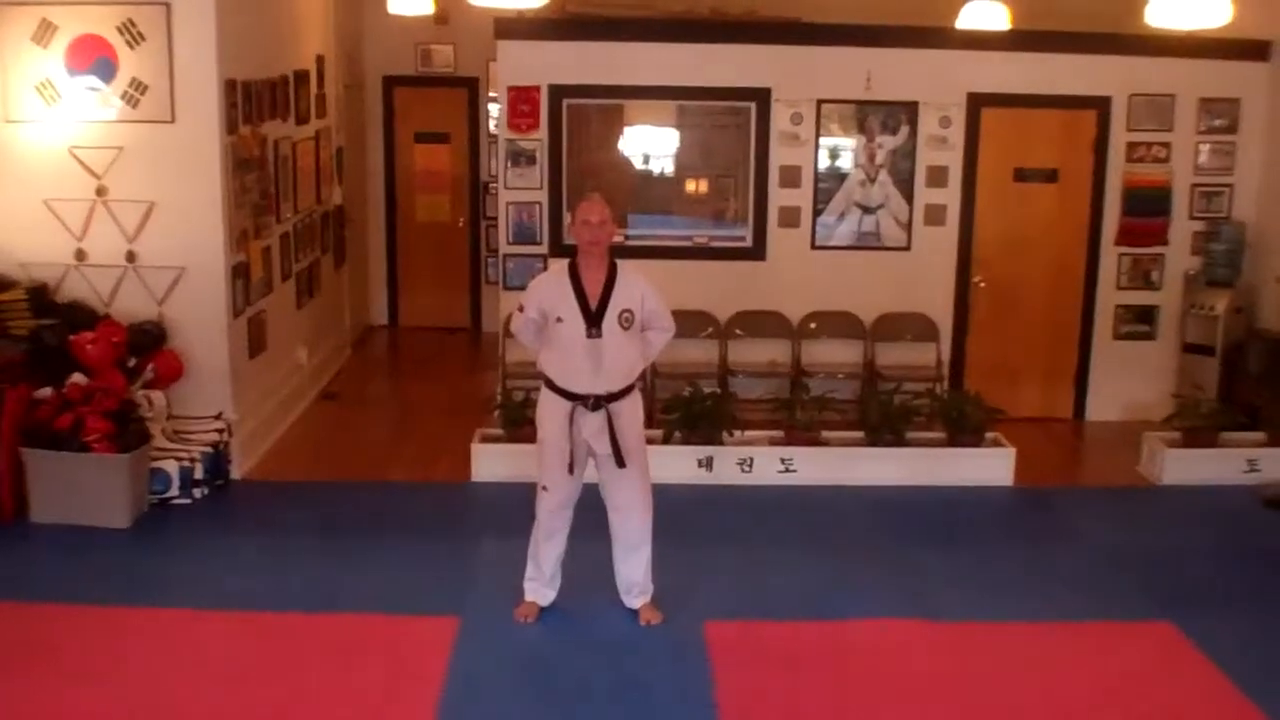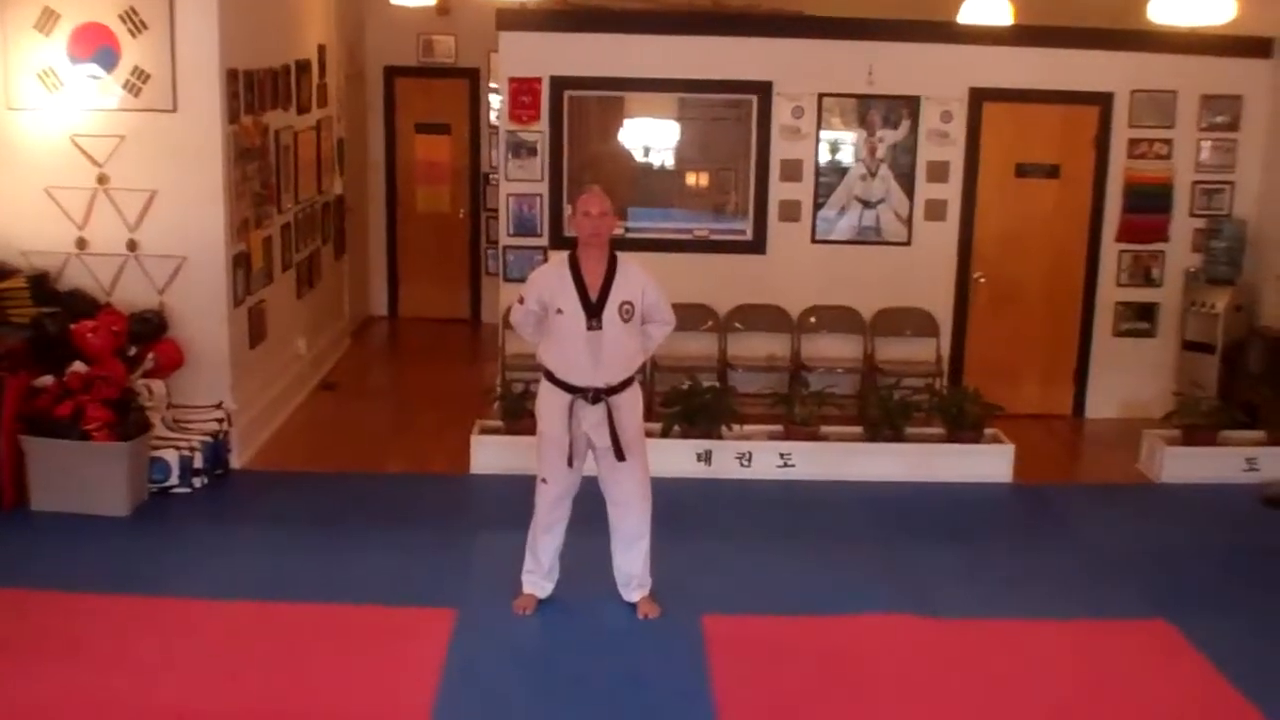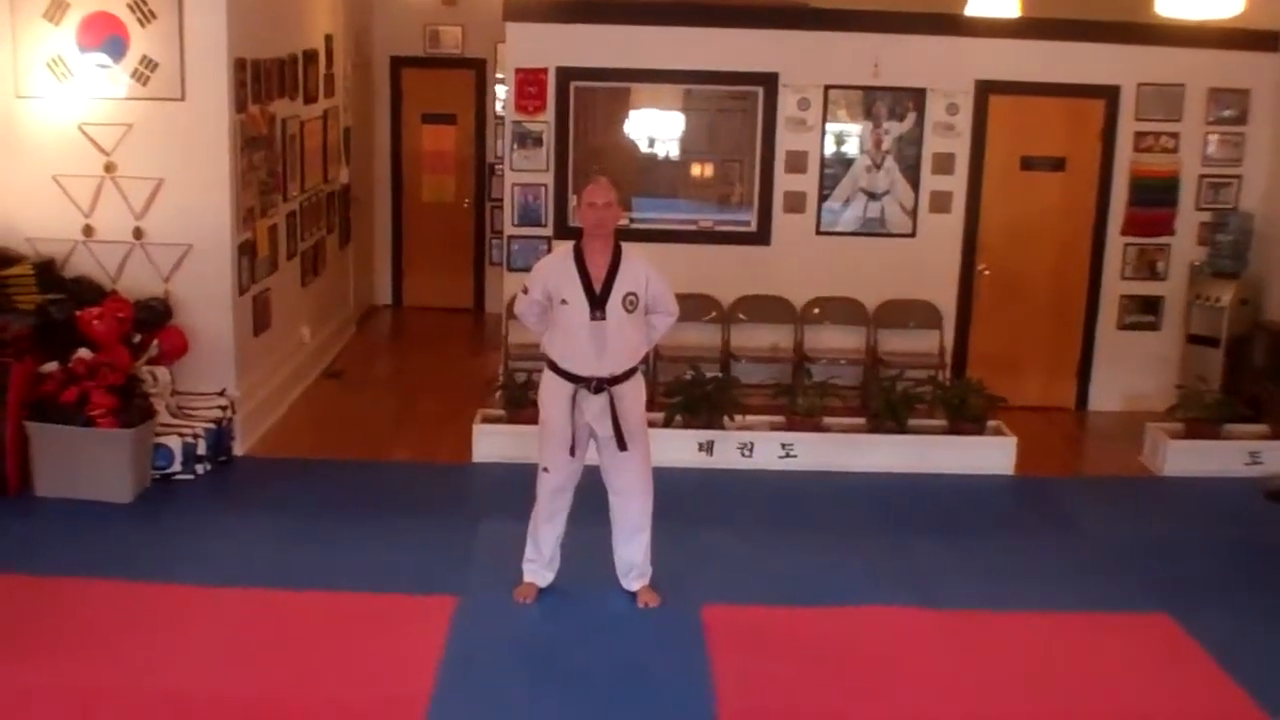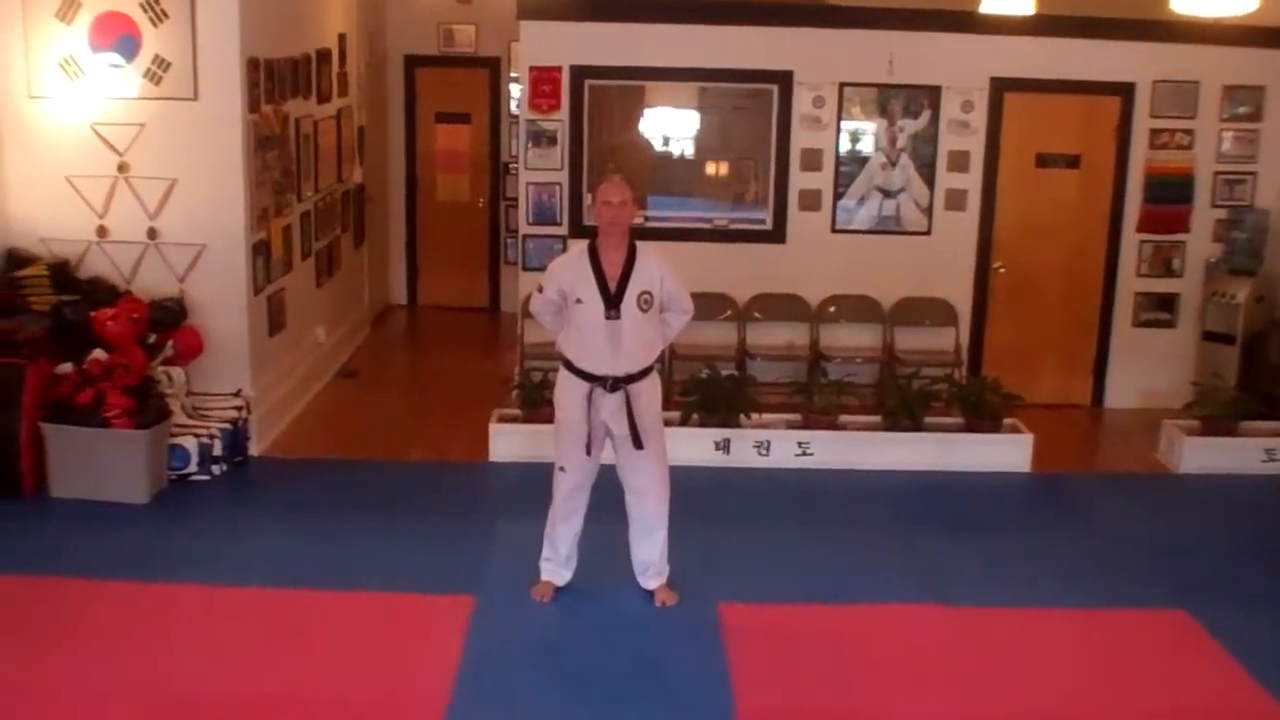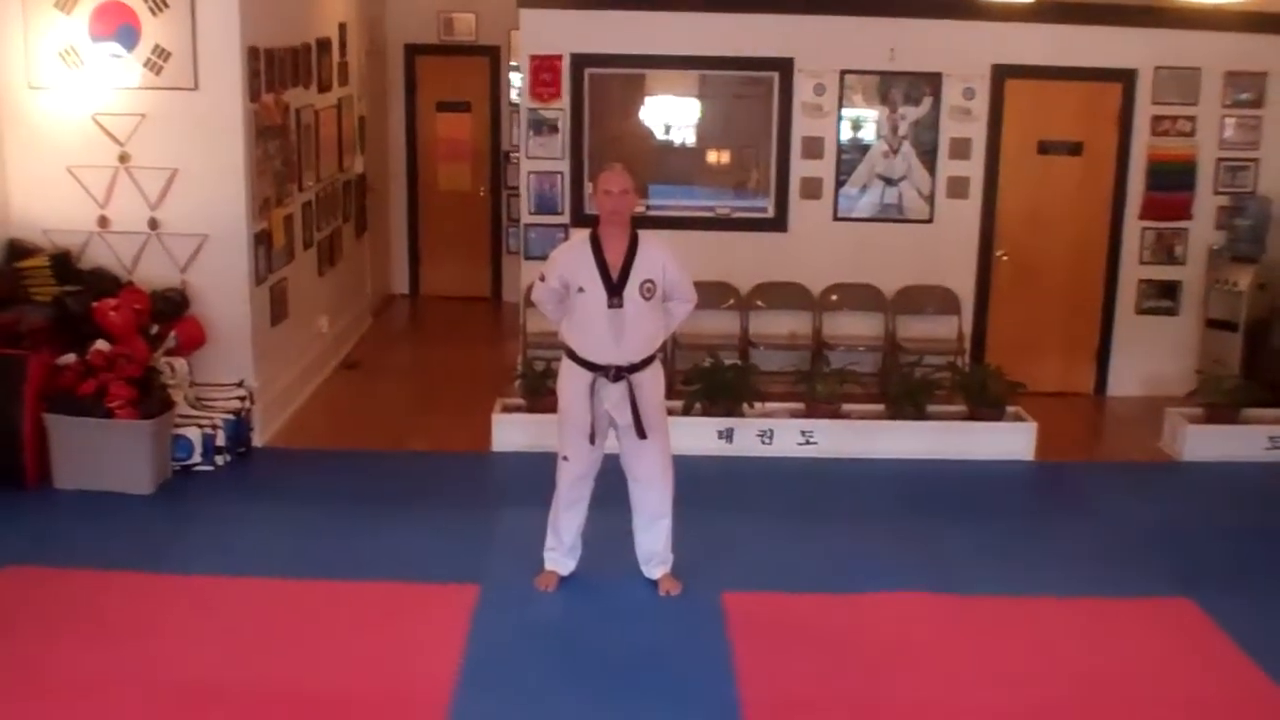
dt=0.7s
person 1, frame 1
left shoulder: (636, 287)
right shoulder: (547, 286)
left elbow: (663, 329)
right elbow: (523, 328)
left wrist: (633, 362)
right wrist: (557, 359)
left hip: (619, 410)
right hip: (562, 409)
left knee: (633, 505)
right knee: (553, 503)
left ankle: (639, 595)
right ankle: (538, 592)
person 1, frame 2
left shoulder: (636, 279)
right shoulder: (547, 278)
left elbow: (662, 321)
right elbow: (522, 320)
left wrist: (632, 355)
right wrist: (556, 351)
left hip: (618, 402)
right hip: (561, 401)
left knee: (631, 497)
right knee: (552, 495)
left ankle: (637, 589)
right ankle: (536, 584)
person 1, frame 3
left shoulder: (640, 270)
right shoulder: (552, 268)
left elbow: (666, 312)
right elbow: (526, 310)
left wrist: (636, 345)
right wrist: (560, 341)
left hip: (621, 392)
right hip: (565, 391)
left knee: (633, 487)
right knee: (553, 484)
left ankle: (637, 578)
right ankle: (536, 573)
person 1, frame 4
left shoulder: (654, 269)
right shoulder: (567, 267)
left elbow: (681, 311)
right elbow: (542, 308)
left wrist: (650, 344)
right wrist: (575, 340)
left hip: (637, 391)
right hip: (580, 389)
left knee: (649, 486)
right knee: (570, 483)
left ankle: (654, 576)
right ankle: (553, 571)
person 1, frame 5
left shoulder: (657, 256)
right shoulder: (568, 256)
left elbow: (684, 299)
right elbow: (544, 297)
left wrist: (651, 334)
right wrist: (579, 330)
left hip: (639, 379)
right hip: (583, 378)
left knee: (653, 475)
right knee: (573, 472)
left ankle: (658, 565)
right ankle: (558, 561)
